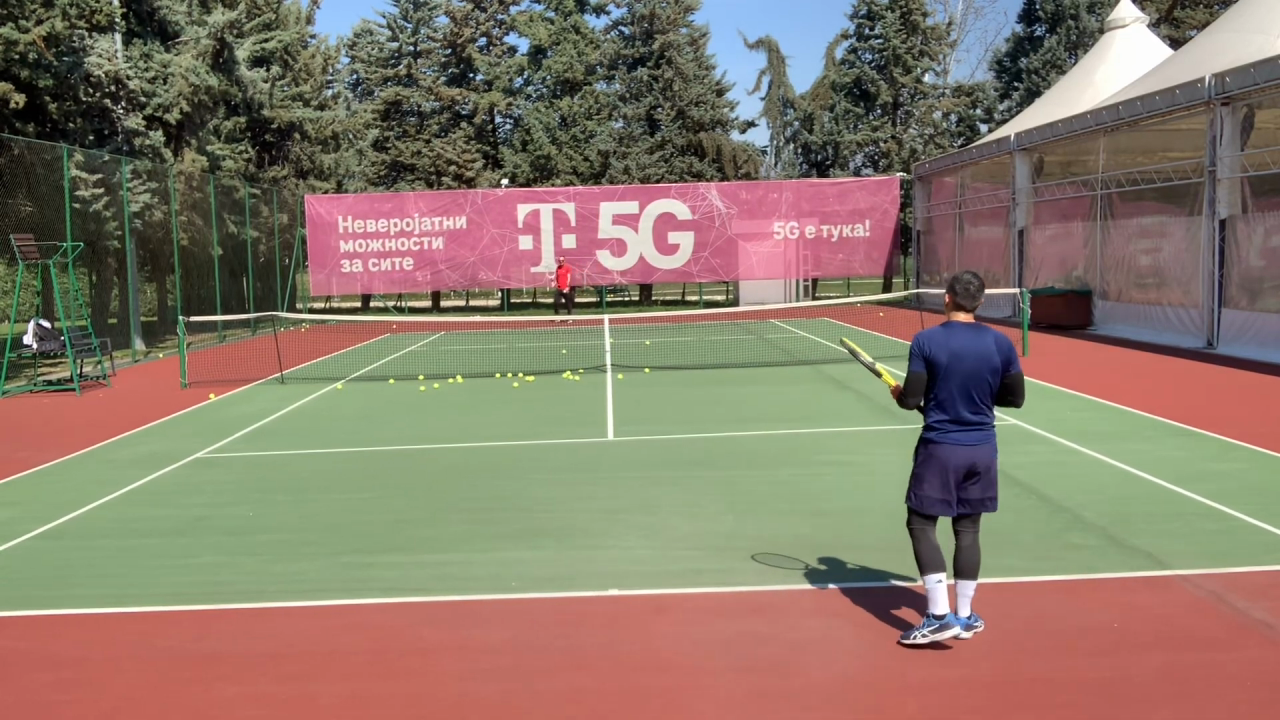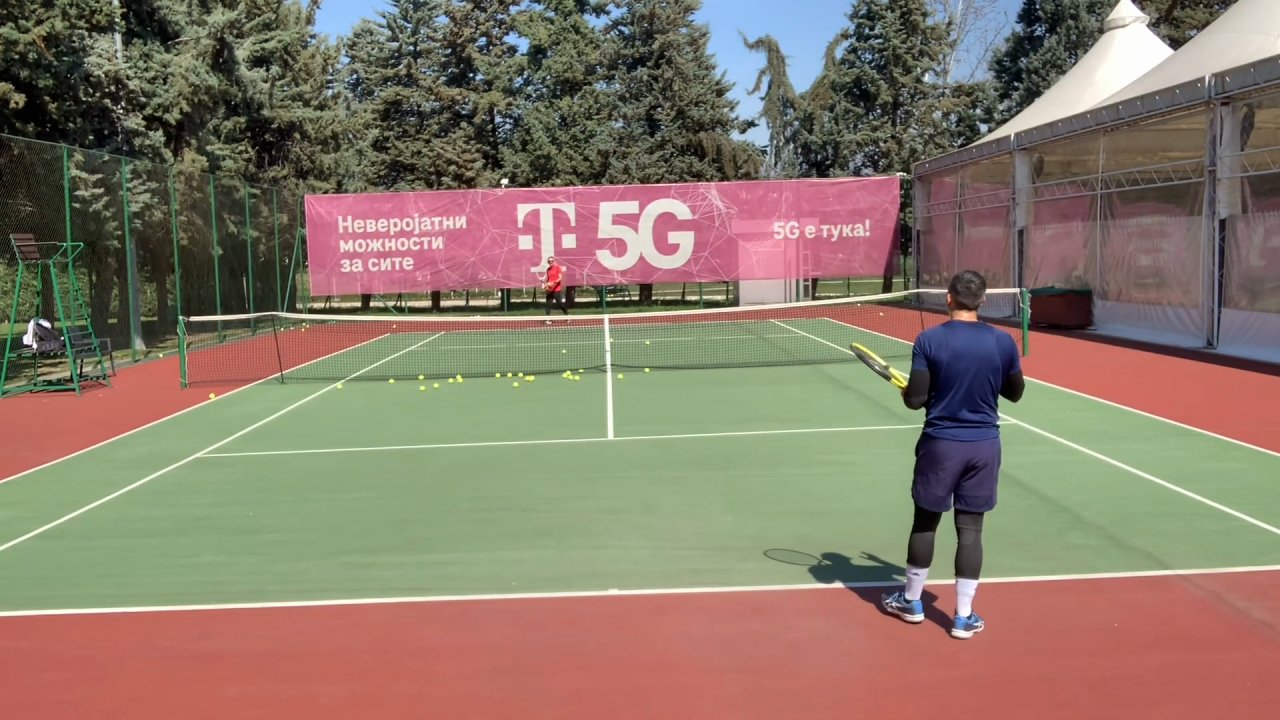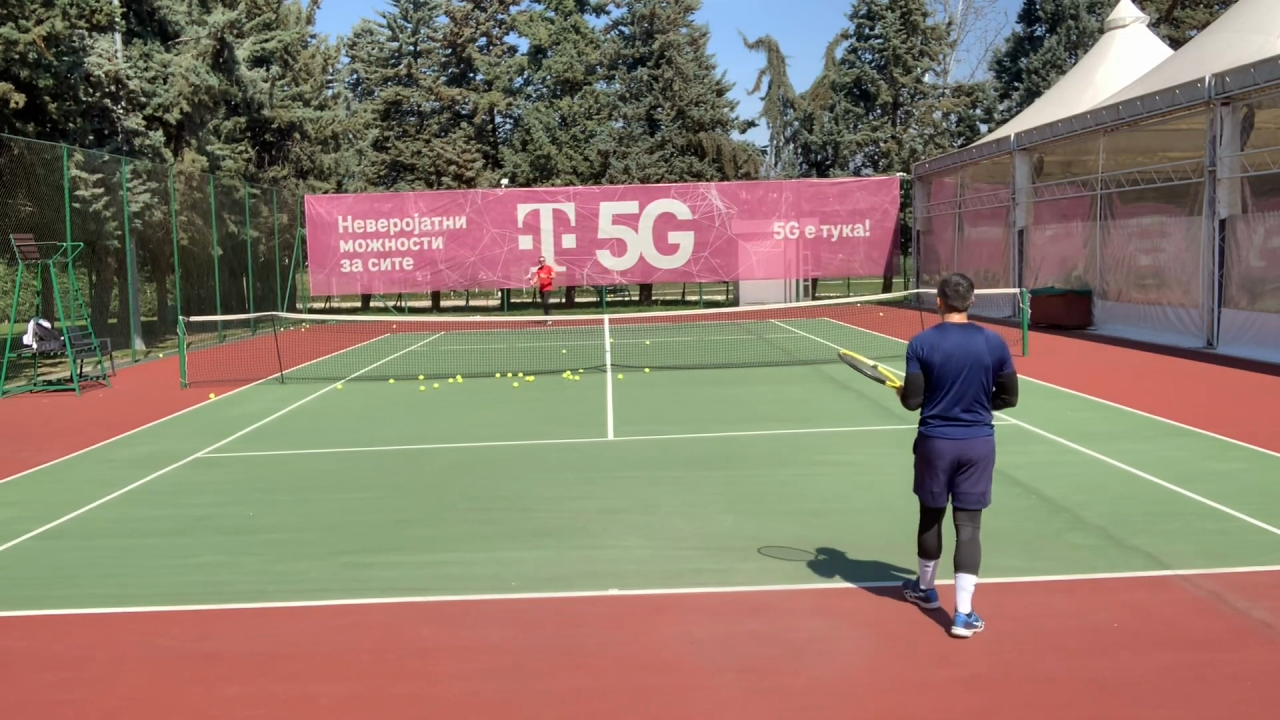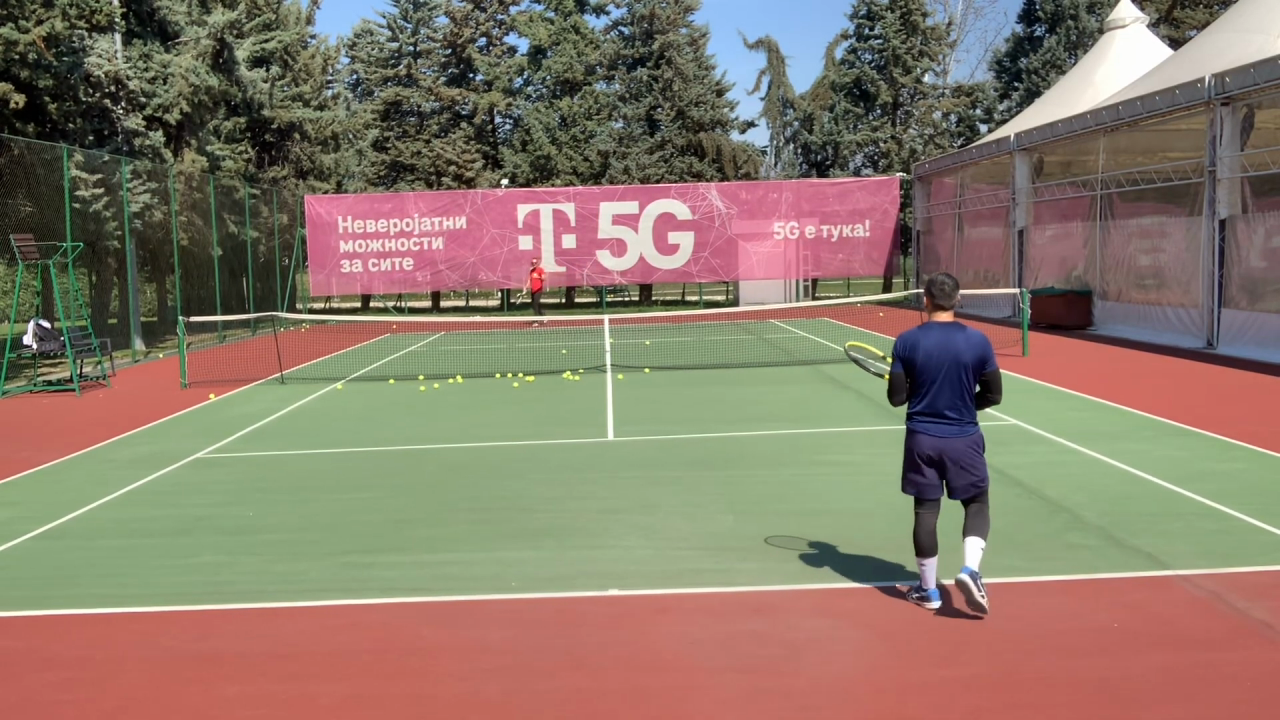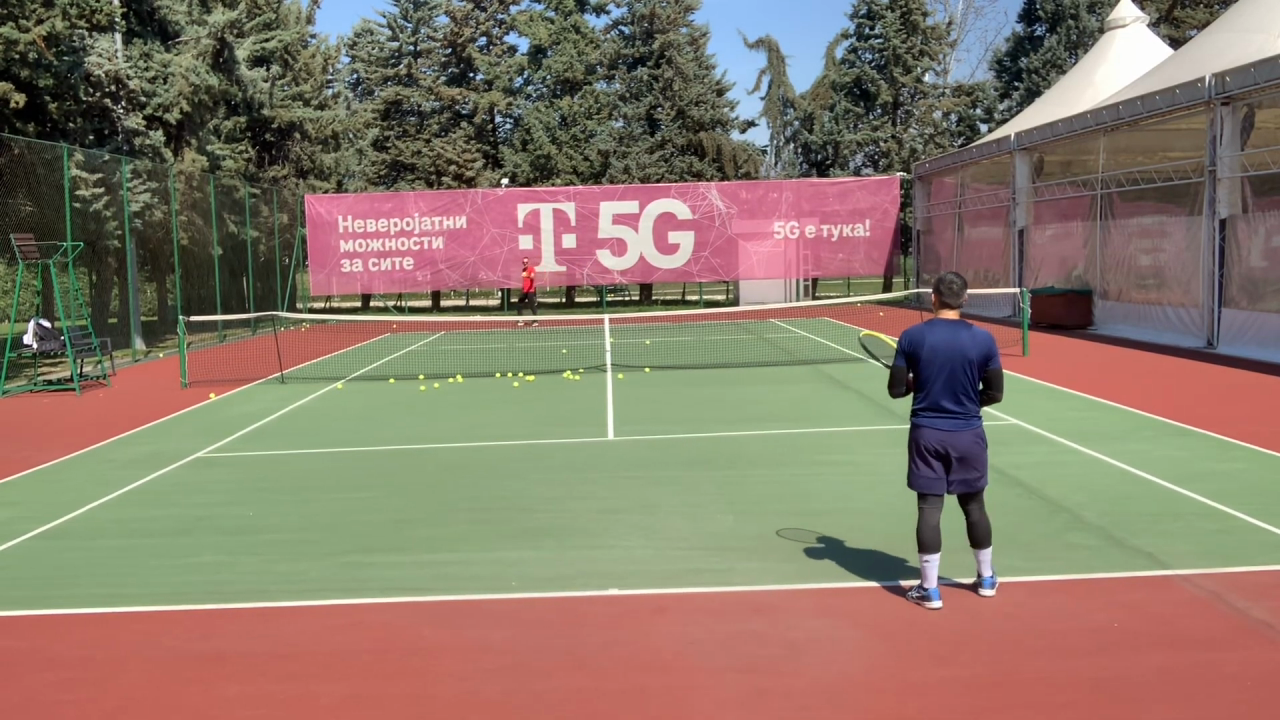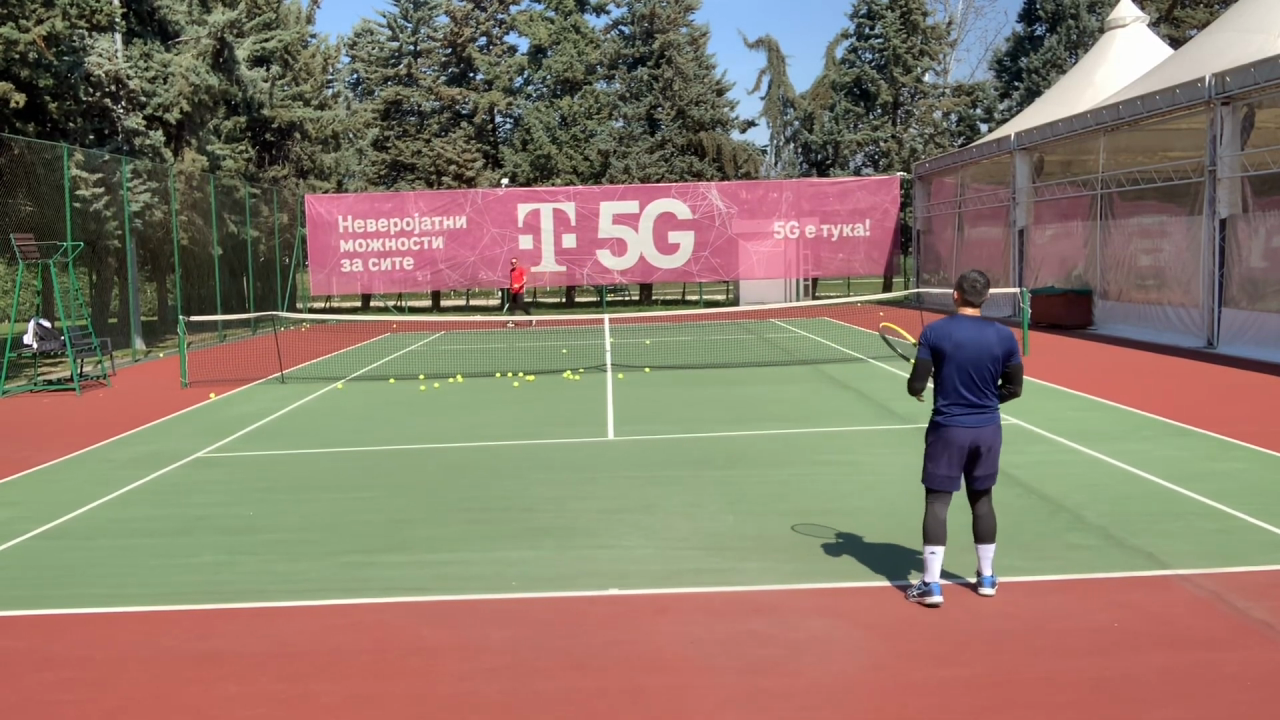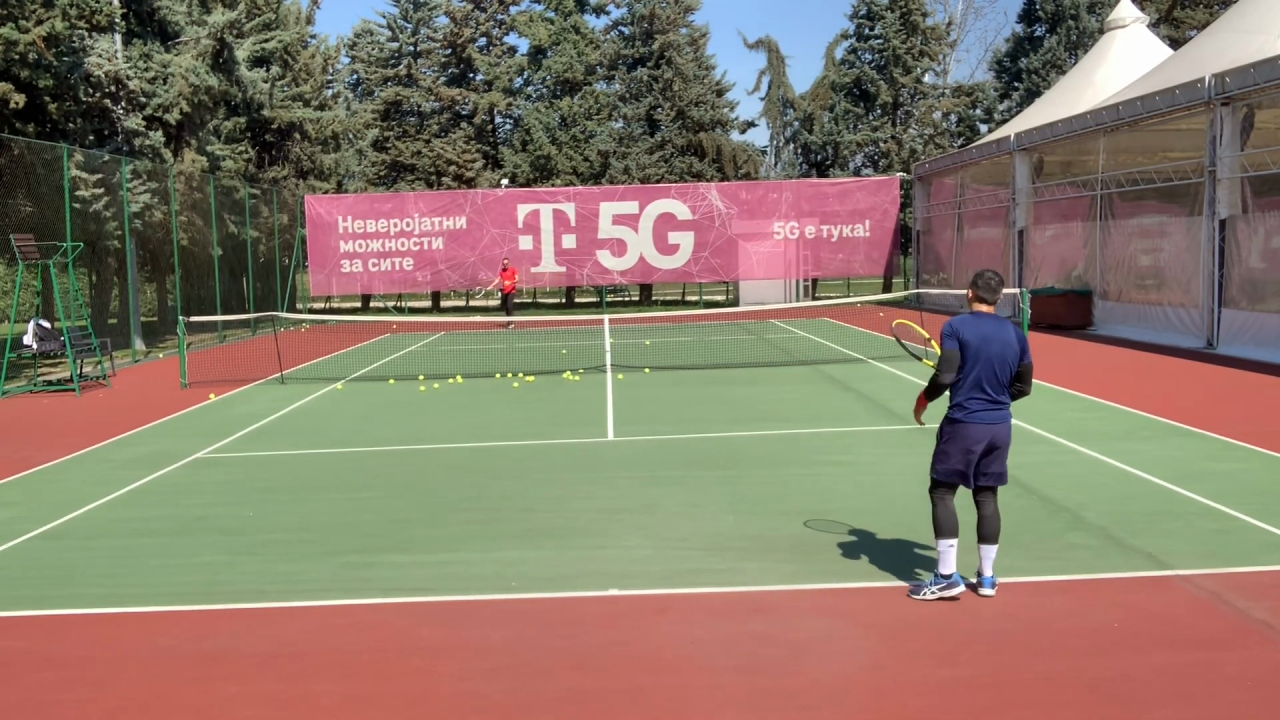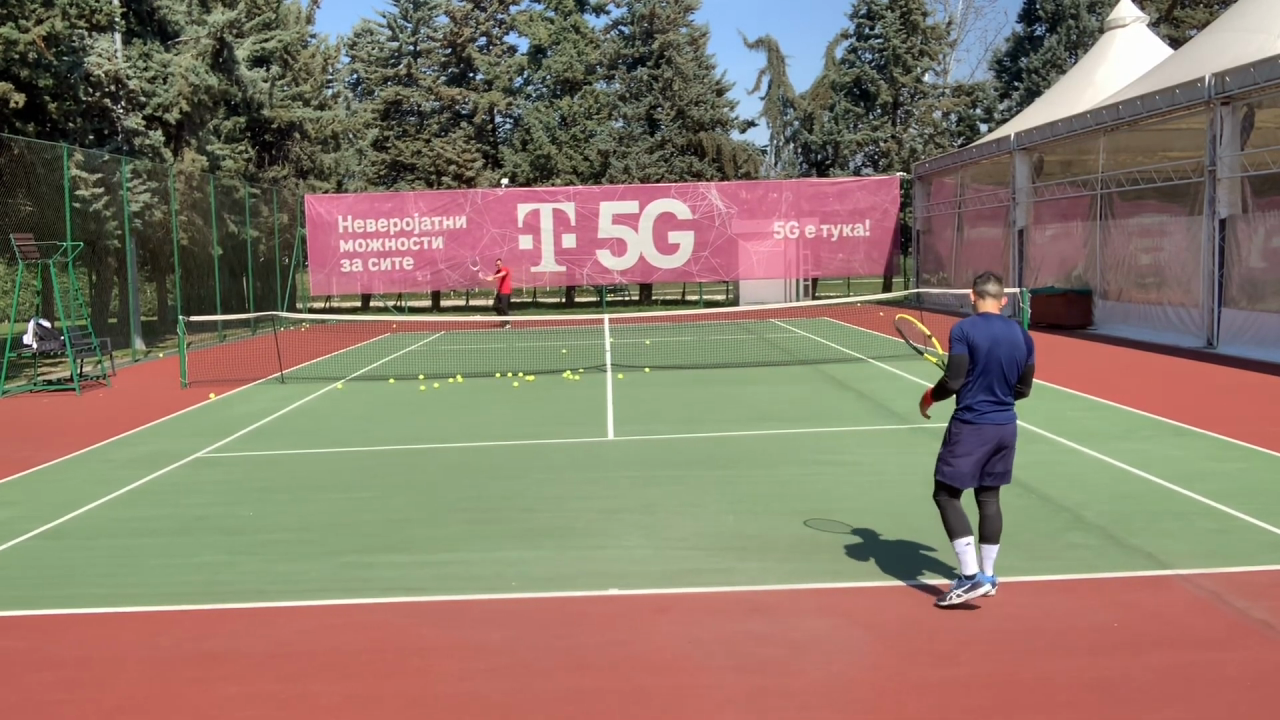
dt=0.3s
person 1, frame 1
left shoulder: (926, 341)
right shoulder: (1001, 344)
left elbow: (910, 400)
right elbow: (1016, 399)
left wrist: (897, 393)
left hip: (940, 448)
right hip: (982, 448)
left knee: (921, 524)
right knee: (968, 530)
left ankle: (940, 615)
right ankle: (964, 616)
person 1, frame 2
left shoulder: (928, 340)
right shoulder: (1003, 342)
left elbow: (915, 399)
right elbow: (1014, 393)
left wrist: (905, 391)
left hip: (940, 444)
right hip: (984, 446)
left knee: (925, 522)
right knee: (970, 529)
left ankle: (912, 601)
right ankle: (964, 616)
person 1, frame 3
left shoulder: (921, 343)
right shoulder: (995, 343)
left elbow: (912, 400)
right elbow: (1009, 397)
left wrist: (902, 392)
left hip: (935, 443)
right hip: (978, 443)
left knee: (930, 517)
right knee: (968, 527)
left ankle: (926, 588)
right ankle: (964, 613)
person 1, frame 4
left shoulder: (906, 342)
right shoulder: (978, 341)
left elbow: (896, 398)
right elbow: (993, 396)
left hip: (922, 439)
right hip: (964, 438)
left knee: (925, 512)
right knee: (977, 503)
left ankle: (928, 590)
right ankle: (970, 570)
person 1, frame 5
left shoulder: (912, 337)
right shoulder: (983, 339)
left elbow: (896, 389)
right elbow: (994, 394)
left hip: (926, 434)
right hip: (968, 435)
left knee: (929, 509)
right knee: (974, 506)
left ankle: (929, 589)
right ankle: (986, 579)
person 1, frame 6
left shoulder: (934, 332)
right shoulder: (1004, 336)
left elbow: (915, 386)
right elbow: (1014, 388)
left wrist: (935, 383)
left hip: (947, 430)
right hip: (987, 429)
left knee: (937, 503)
right knee: (982, 500)
left ankle: (931, 584)
right ankle: (987, 577)
person 1, frame 7
left shoulder: (956, 327)
right shoulder: (1016, 334)
left elbow: (945, 376)
right elbow: (1023, 388)
left wrist: (923, 398)
left hip: (963, 426)
right hip: (1000, 426)
left knee: (941, 494)
right knee: (987, 498)
left ankle: (947, 576)
right ankle: (987, 577)
person 1, frame 8
left shoulder: (964, 329)
right shoulder: (1022, 335)
left elbow: (953, 381)
right elbow: (1023, 388)
left wrist: (929, 396)
left hip: (970, 426)
right hip: (1005, 426)
left knee: (946, 496)
right knee: (989, 497)
left ankle: (971, 576)
right ankle: (987, 574)
